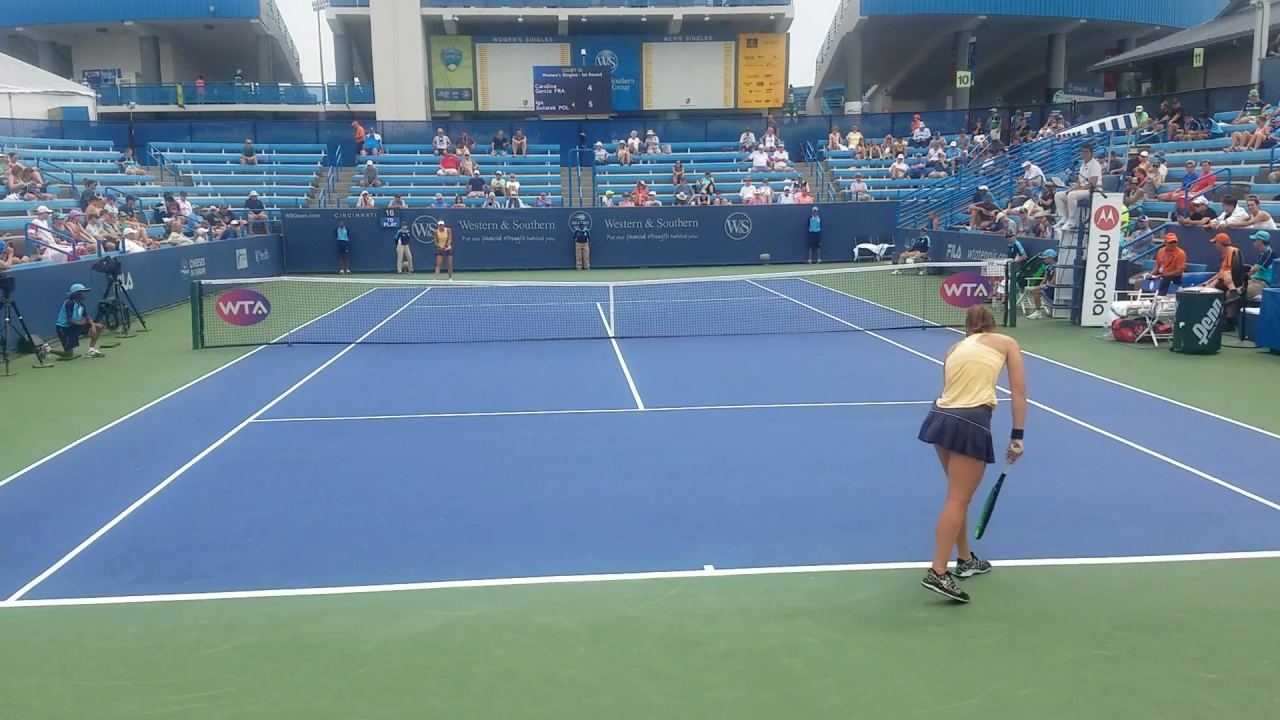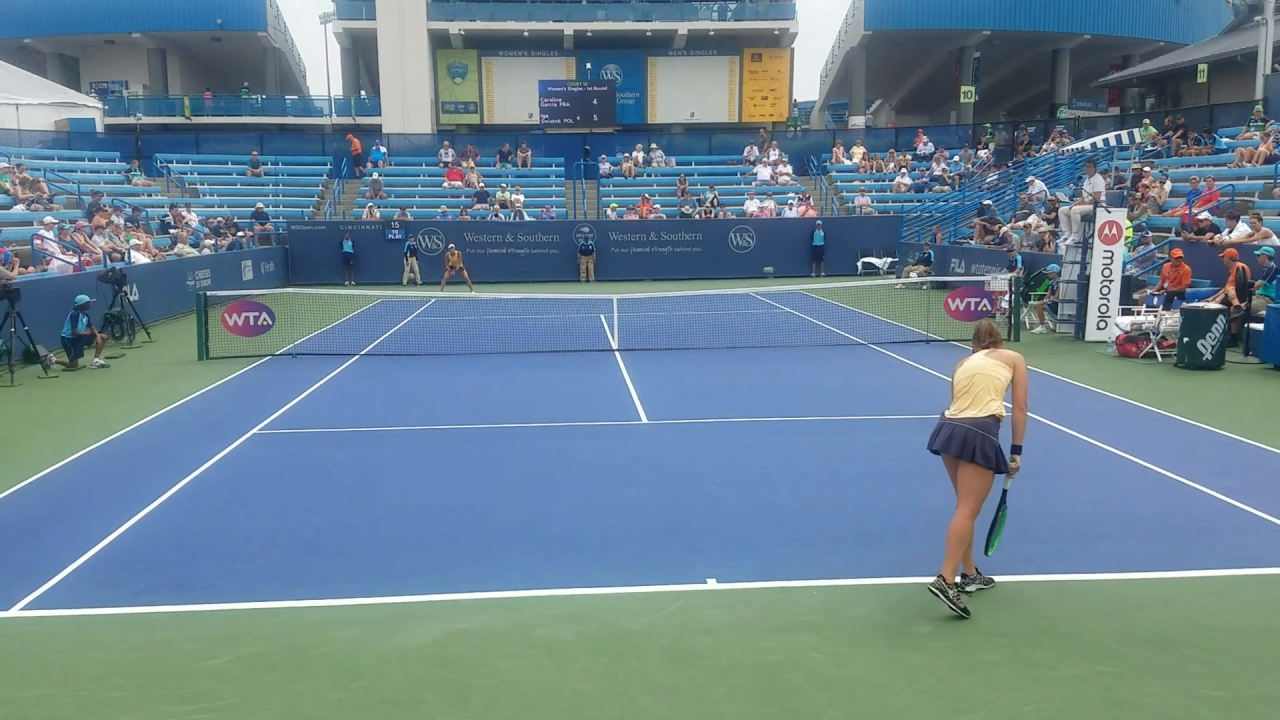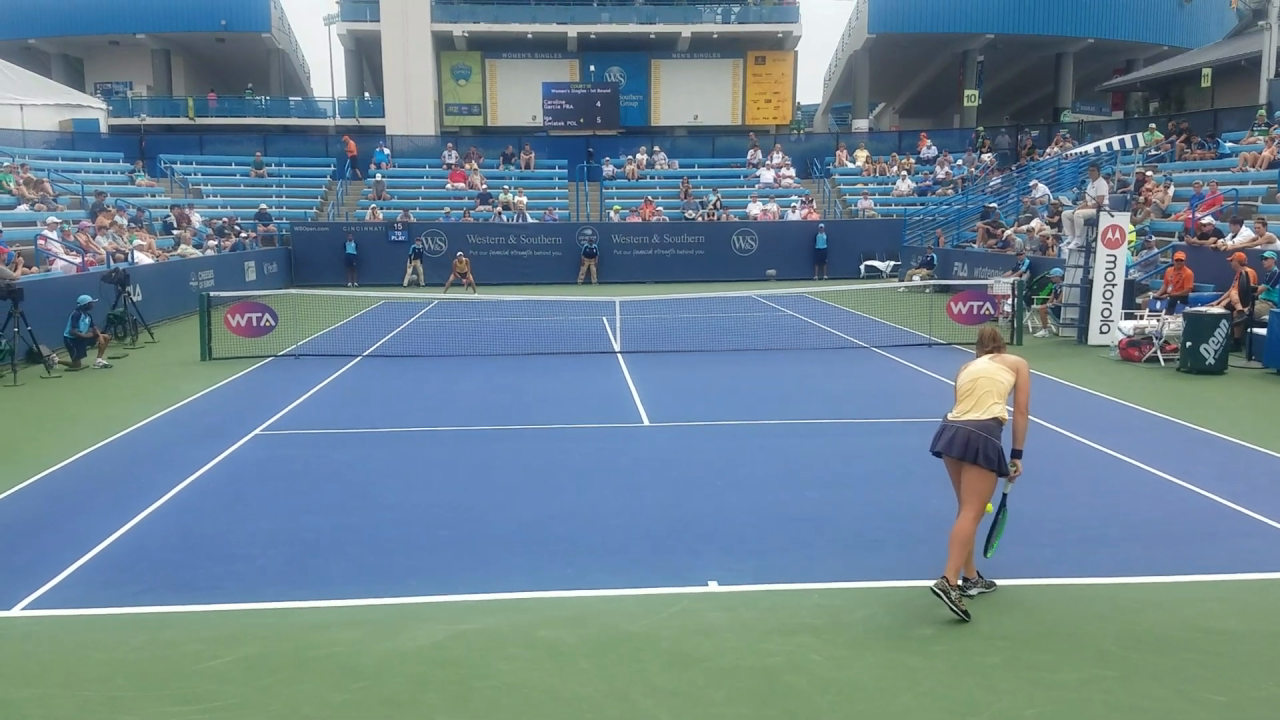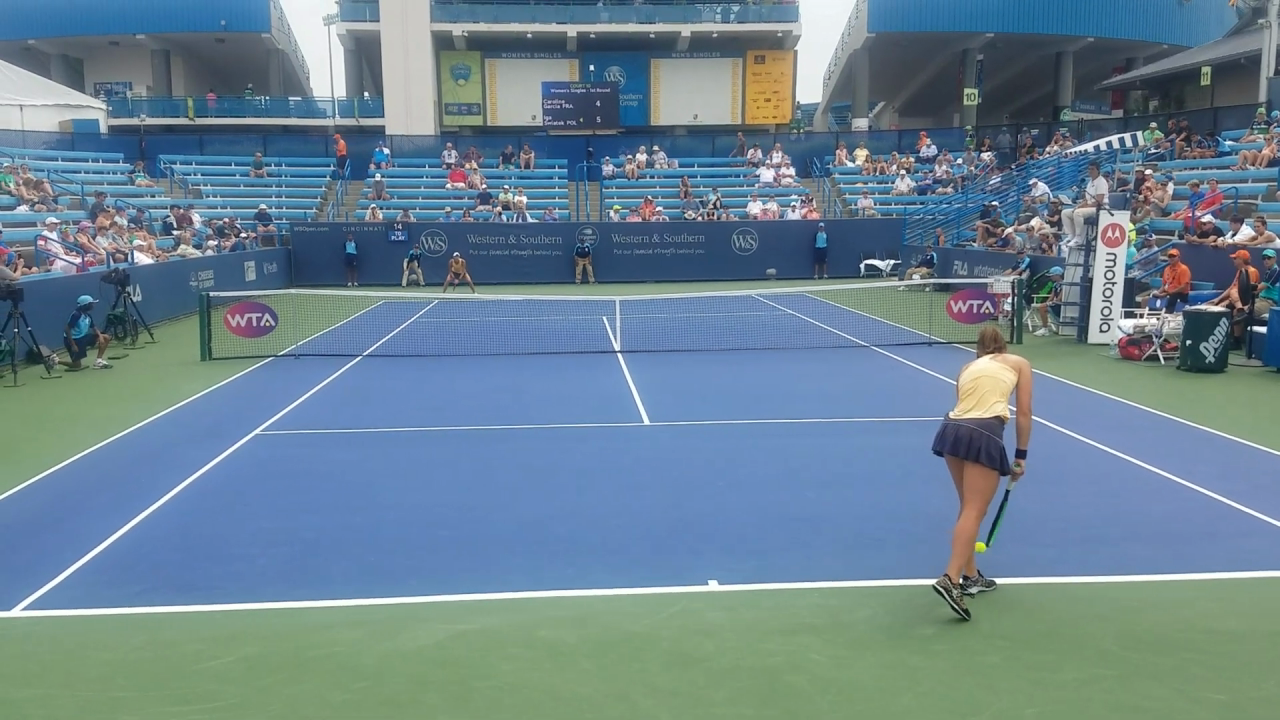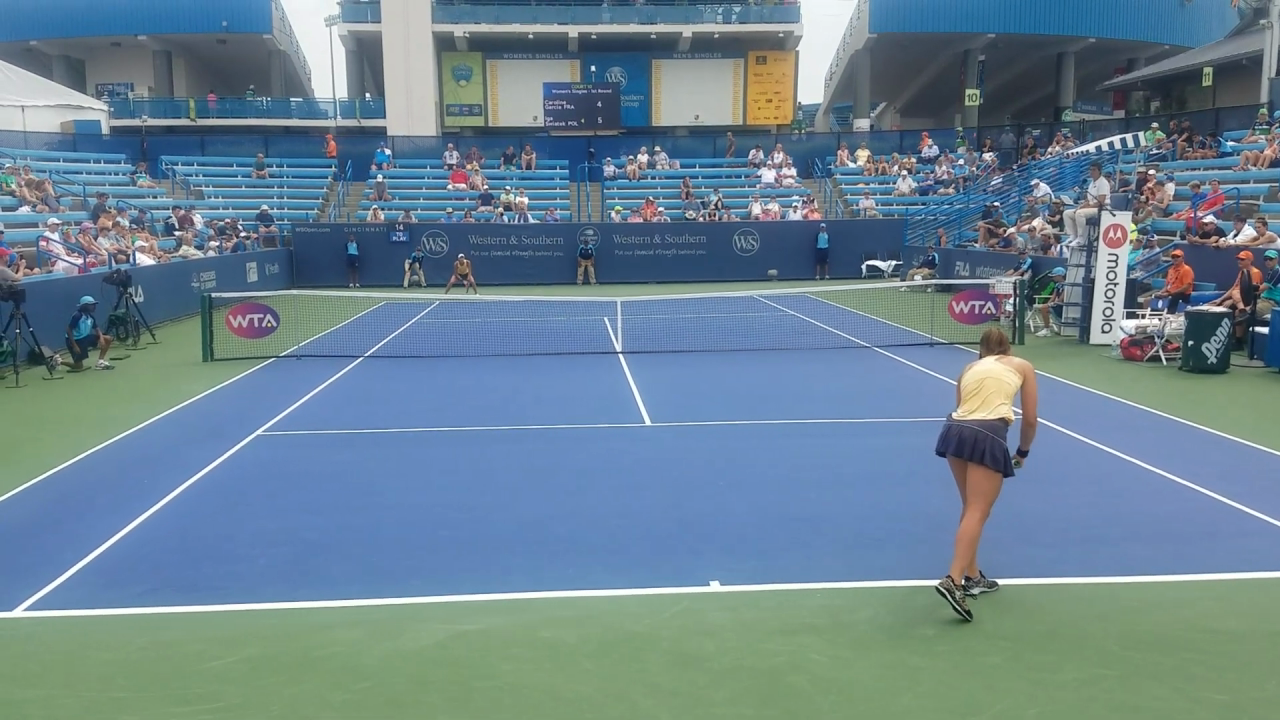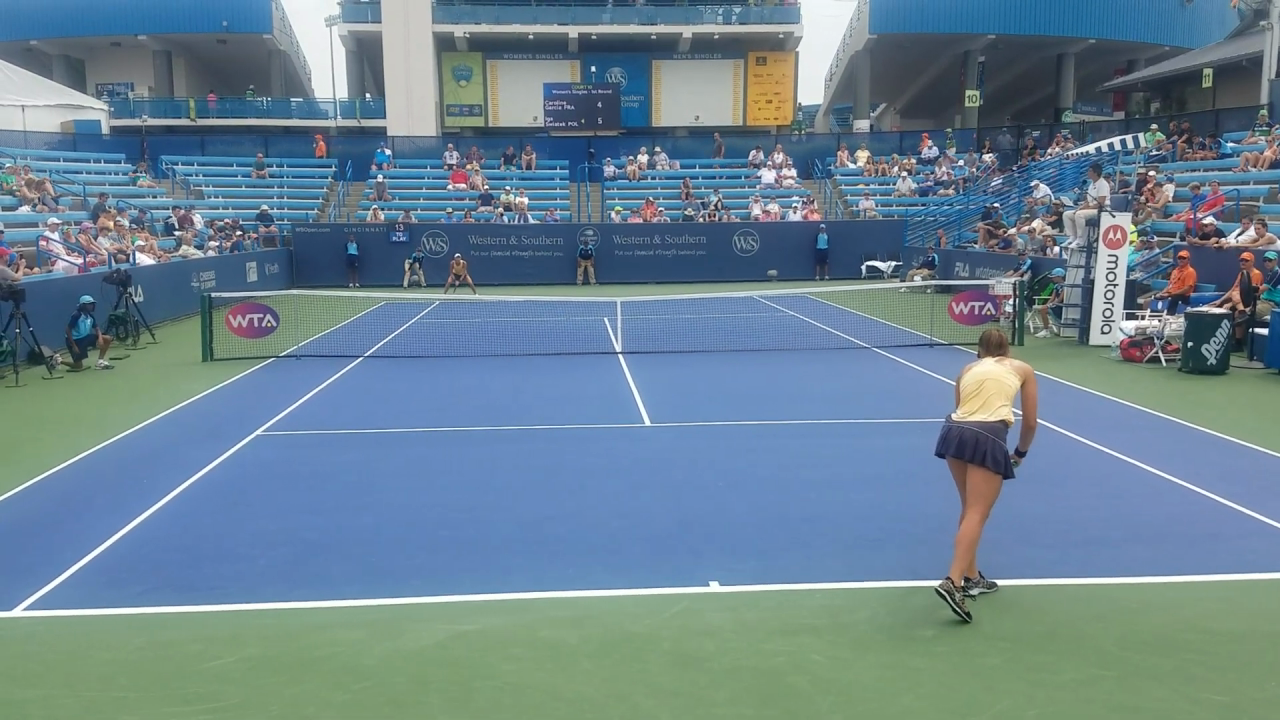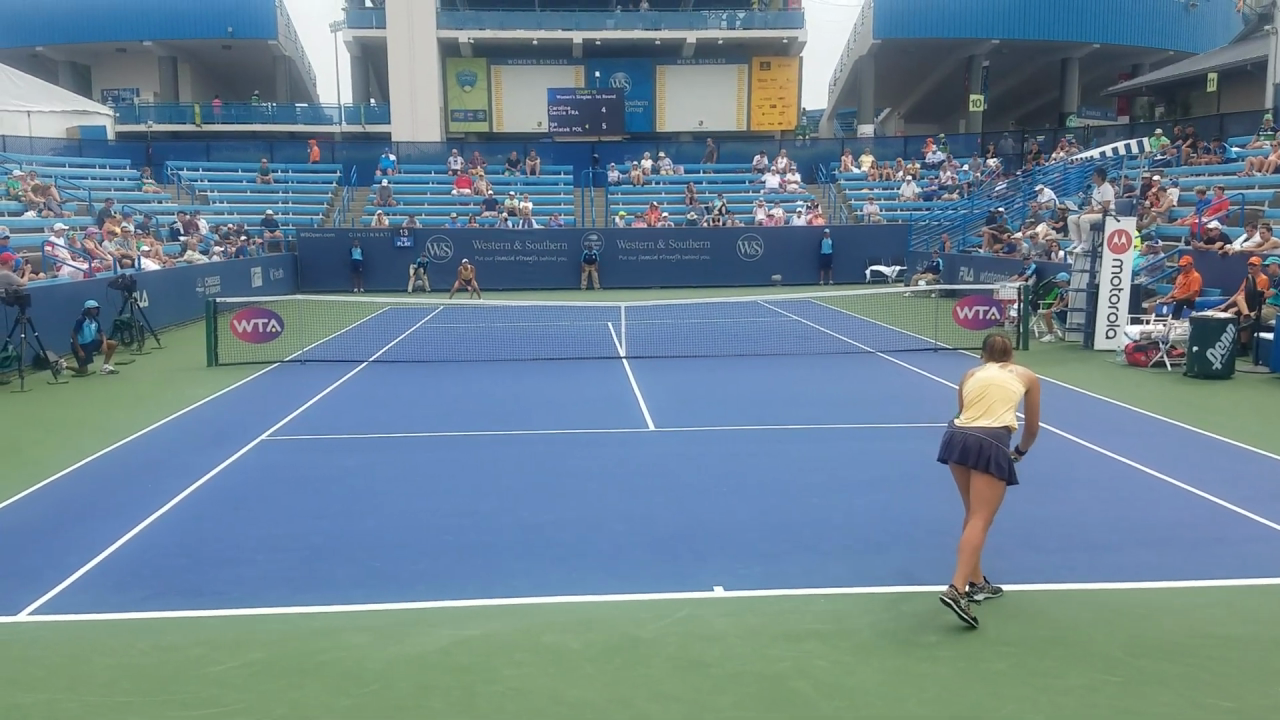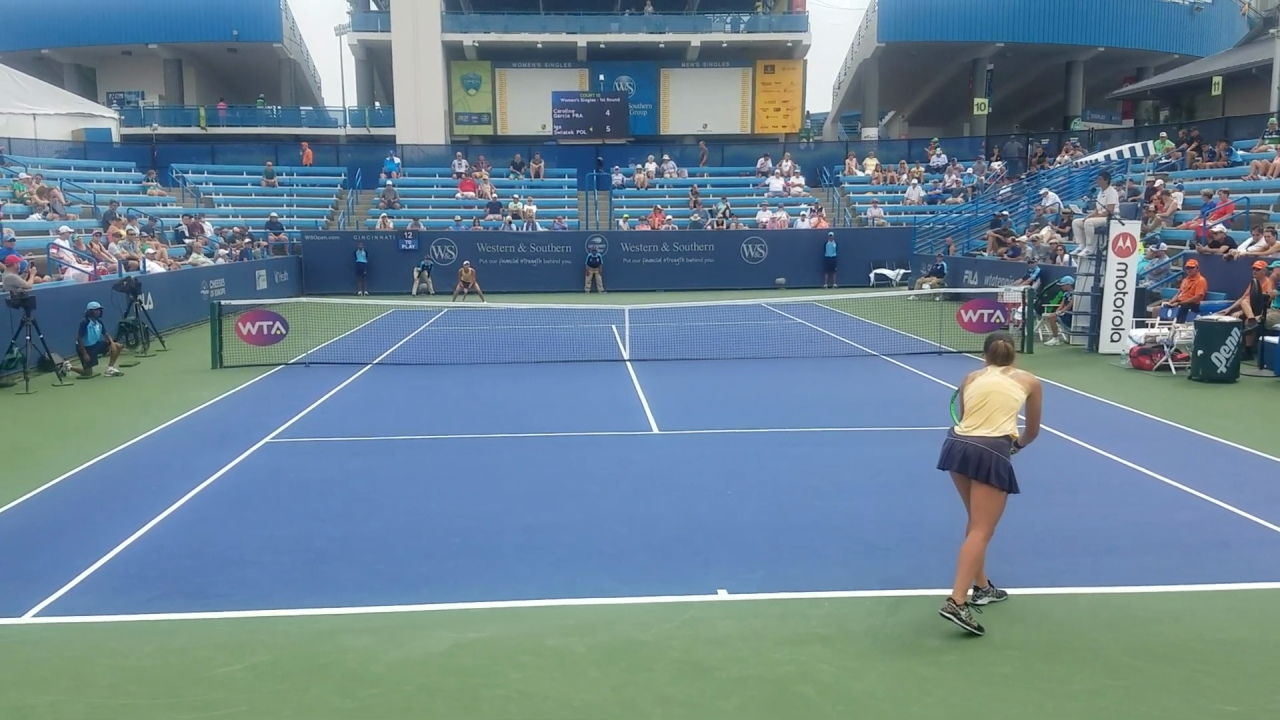
dt=0.5s
person 1, frame 1
left shoulder: (955, 348)
right shoulder: (1006, 342)
right elbow: (1019, 391)
right wrist: (1017, 436)
left hip: (940, 417)
right hip: (970, 422)
left knee: (959, 495)
right knee: (957, 500)
left ankle: (965, 560)
right ankle: (938, 572)
person 1, frame 2
left shoulder: (963, 363)
right shoulder: (1013, 358)
right elbow: (1019, 407)
right wrist: (1016, 451)
left hip: (948, 429)
right hip: (979, 433)
left knee: (966, 506)
right knee: (967, 510)
left ankle: (969, 575)
right ankle: (945, 580)
person 1, frame 3
left shoulder: (966, 368)
right shoulder: (1017, 362)
right elbow: (1021, 411)
right wrist: (1016, 456)
left hip: (950, 430)
right hip: (982, 435)
left knee: (967, 509)
right knee: (971, 513)
left ankle: (970, 578)
right ankle: (948, 581)
person 1, frame 4
left shoulder: (968, 367)
right shoulder: (1019, 363)
right elbow: (1024, 412)
right wrist: (1021, 456)
left hip: (951, 429)
right hip: (984, 433)
left knee: (969, 507)
right knee: (974, 512)
left ankle: (970, 577)
right ankle: (951, 579)
person 1, frame 5
left shoulder: (970, 368)
right shoulder: (1022, 366)
right elbow: (1030, 419)
right wrist: (1022, 453)
left hip: (954, 429)
right hip: (987, 435)
left knee: (971, 508)
right knee: (977, 513)
left ankle: (972, 577)
right ankle: (953, 581)
person 1, frame 6
left shoulder: (968, 369)
right shoulder: (1022, 369)
right elbow: (1030, 422)
right wrist: (1020, 453)
left hip: (953, 431)
right hip: (987, 437)
left knee: (970, 509)
right knee: (976, 515)
left ankle: (971, 577)
right ankle: (953, 582)
person 1, frame 7
left shoulder: (971, 374)
right shoulder: (1026, 376)
right elbow: (1032, 428)
right wrist: (1019, 451)
left hip: (956, 436)
right hip: (991, 443)
left knee: (973, 514)
right knee: (979, 521)
left ankle: (976, 582)
right ankle: (957, 589)
person 1, frame 8
left shoulder: (972, 377)
right shoulder: (1029, 381)
right elbow: (1032, 431)
right wrist: (1016, 444)
left hip: (957, 445)
right hip: (991, 453)
left knee: (976, 522)
right knee: (981, 531)
left ankle: (981, 586)
right ankle: (956, 602)
